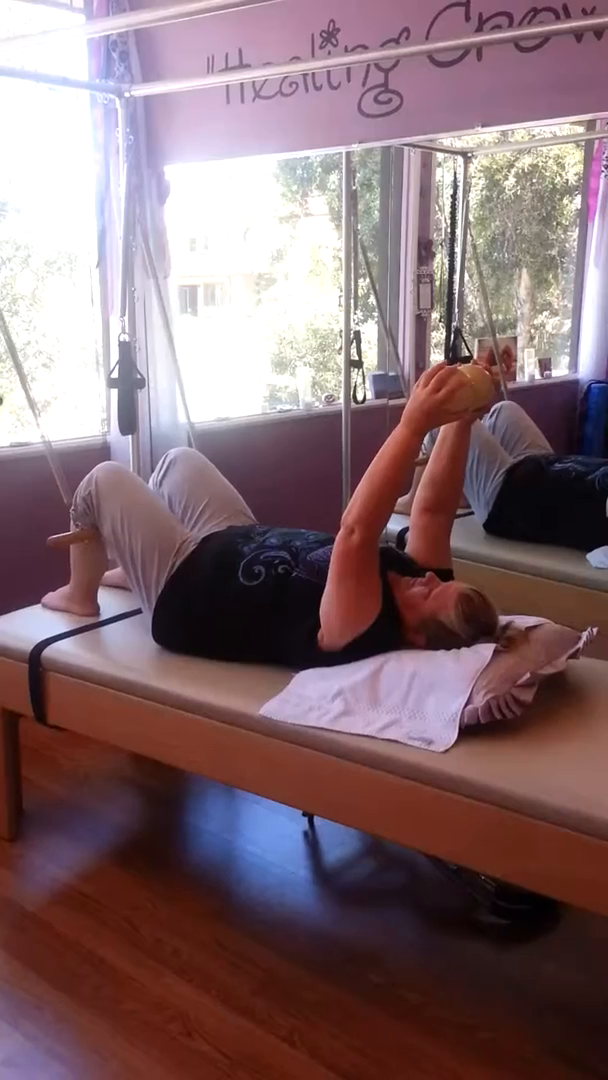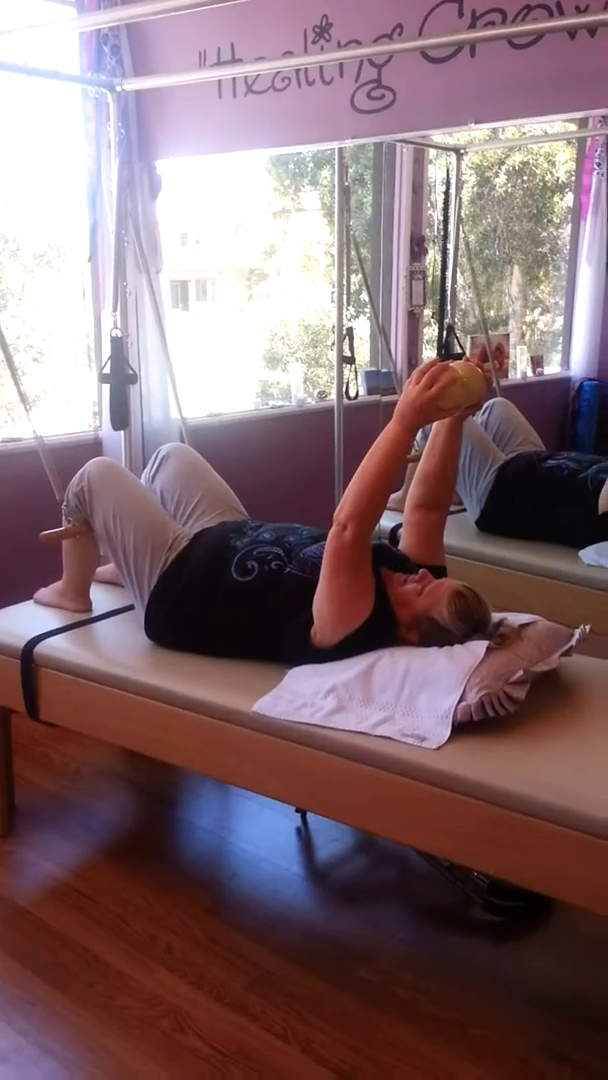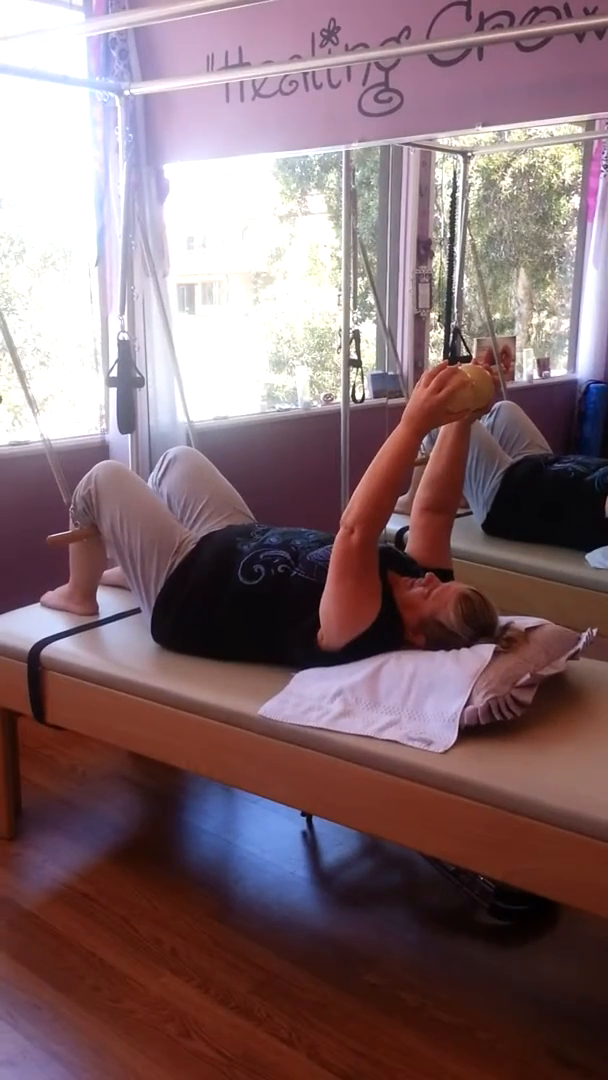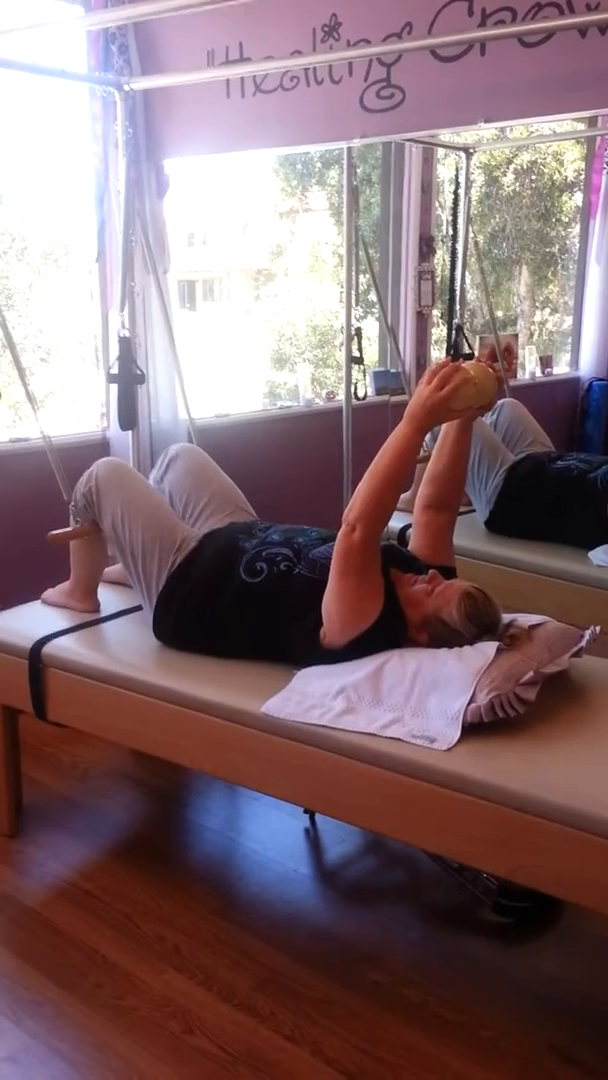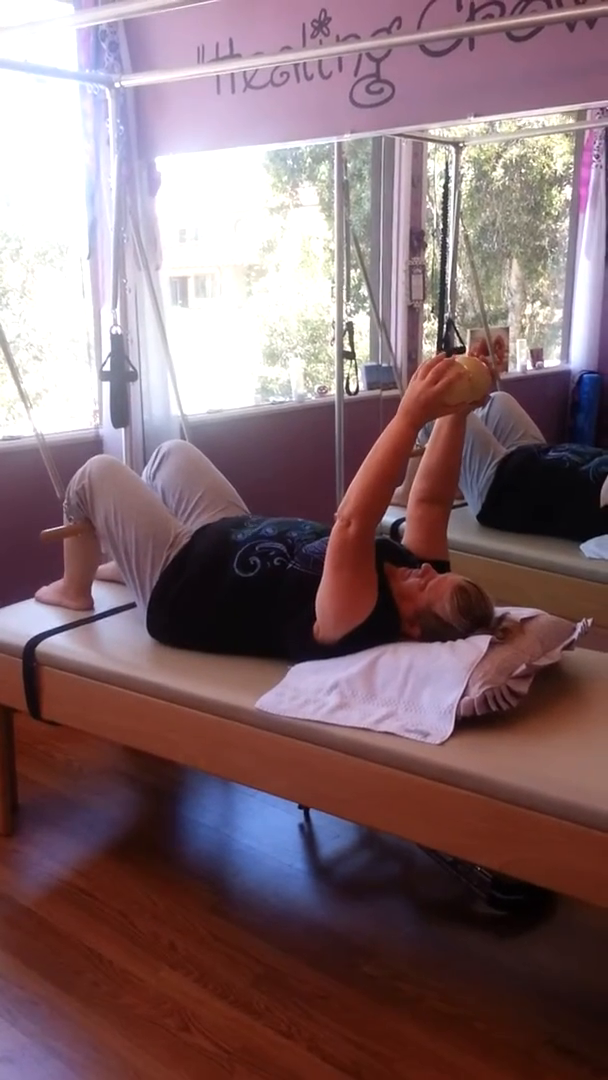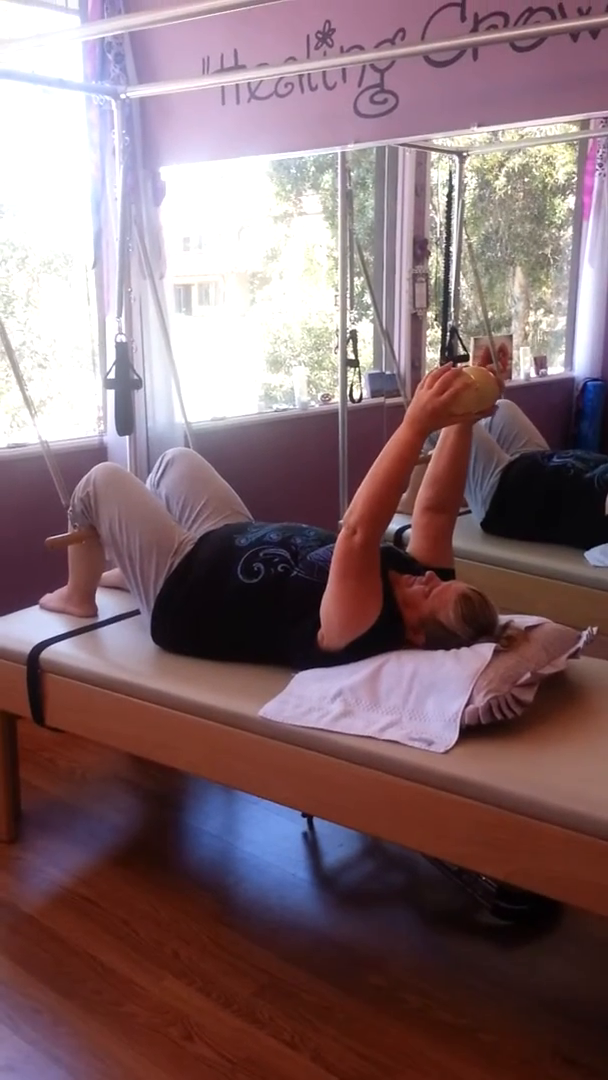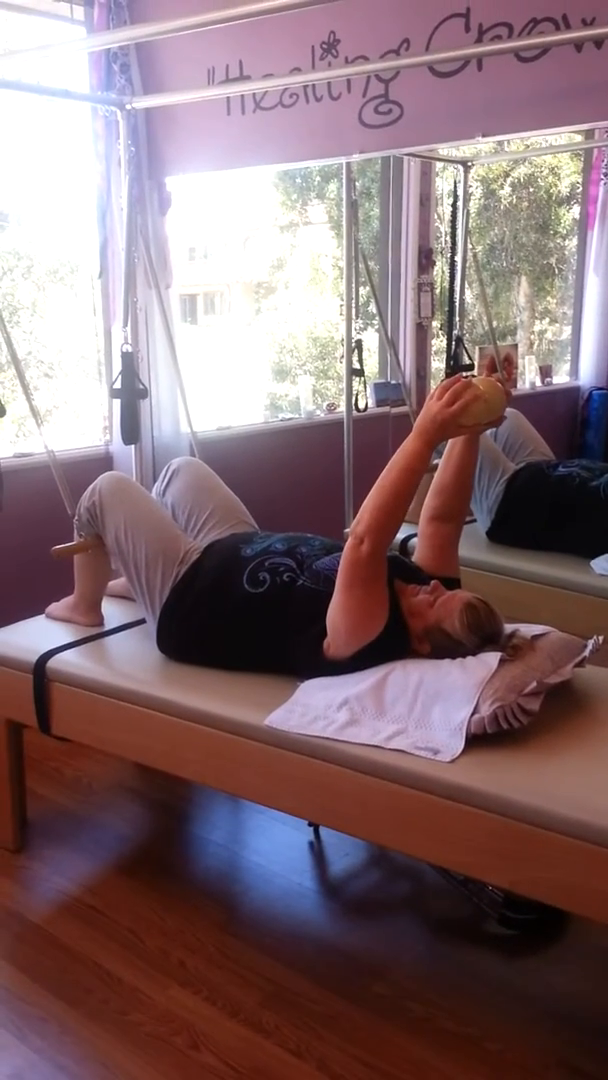
dt=0.4s
person 1, frame 1
left shoulder: (365, 630)
right shoulder: (423, 583)
left elbow: (357, 531)
right elbow: (434, 508)
left wrist: (413, 426)
right wrist: (459, 420)
left hip: (185, 592)
left knee: (104, 479)
right knee: (181, 460)
left ankle: (80, 595)
right ankle: (133, 565)
person 1, frame 2
left shoulder: (356, 627)
right shoulder: (418, 580)
left elbow: (349, 528)
right elbow: (427, 506)
left wrist: (405, 422)
right wrist: (451, 417)
left hip: (176, 587)
left knee: (97, 474)
right knee: (173, 456)
left ankle: (72, 590)
right ankle: (122, 562)
person 1, frame 3
left shoulder: (363, 631)
right shoulder: (428, 588)
left elbow: (355, 531)
right elbow: (433, 509)
left wrist: (413, 425)
right wrist: (459, 419)
left hip: (184, 591)
left knee: (104, 477)
right knee: (180, 459)
left ankle: (79, 593)
right ankle: (132, 565)
person 1, frame 4
left shoulder: (365, 627)
right shoulder: (417, 575)
left elbow: (358, 527)
right elbow: (437, 505)
left wrist: (416, 422)
right wrist: (461, 417)
left hip: (185, 588)
left knee: (104, 475)
right knee: (181, 456)
left ankle: (79, 590)
right ankle: (132, 563)
person 1, frame 5
left shoulder: (360, 623)
right shoulder: (417, 574)
left elbow: (353, 522)
right elbow: (431, 498)
left wrist: (410, 417)
right wrist: (455, 412)
left hip: (180, 585)
right hip: (232, 543)
left knee: (98, 472)
right knee: (174, 453)
left ankle: (75, 589)
right ankle: (125, 560)
person 1, frame 6
left shoulder: (365, 631)
right shoulder: (424, 581)
left elbow: (358, 532)
right elbow: (435, 508)
left wrist: (416, 426)
right wrist: (461, 421)
left hip: (182, 591)
left knee: (102, 479)
right knee: (178, 461)
left ankle: (78, 595)
right ankle: (130, 567)
person 1, frame 7
left shoulder: (369, 640)
right shoulder: (424, 589)
left elbow: (366, 540)
right elbow: (443, 517)
left wrist: (424, 436)
right wrist: (468, 430)
left hip: (189, 601)
left knee: (108, 488)
right knee: (184, 470)
left ankle: (84, 605)
right ankle: (136, 575)
